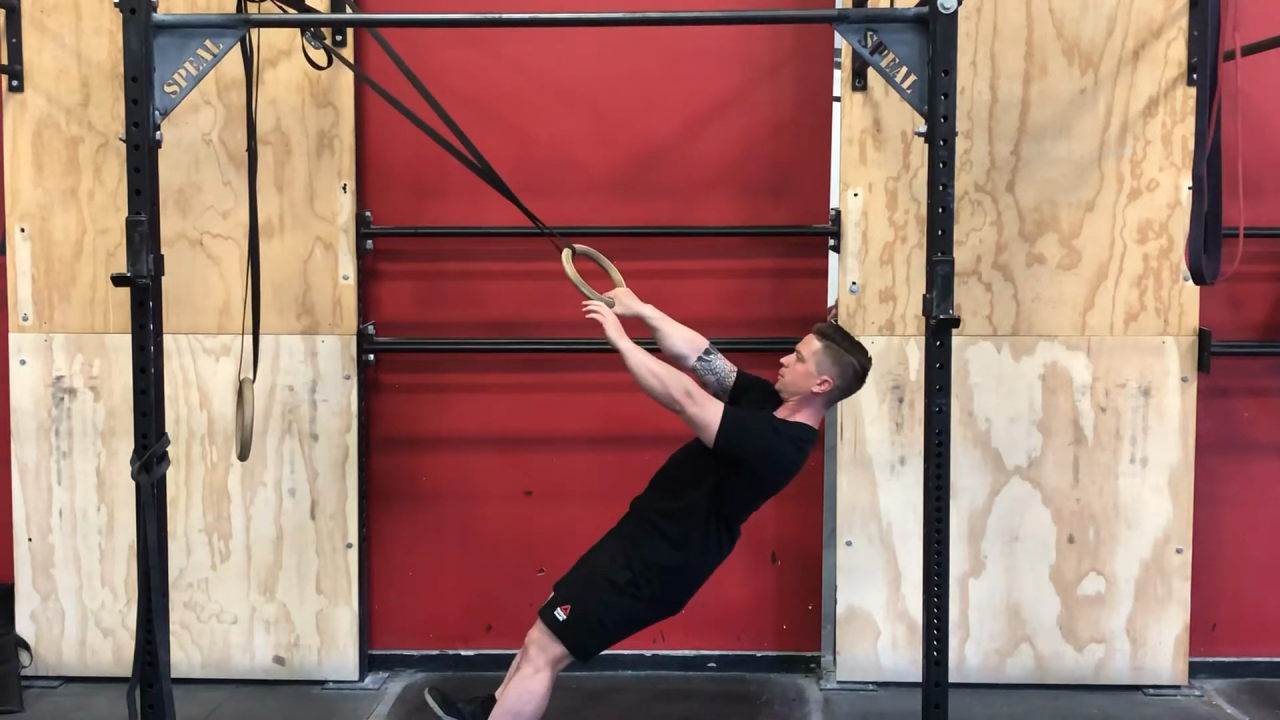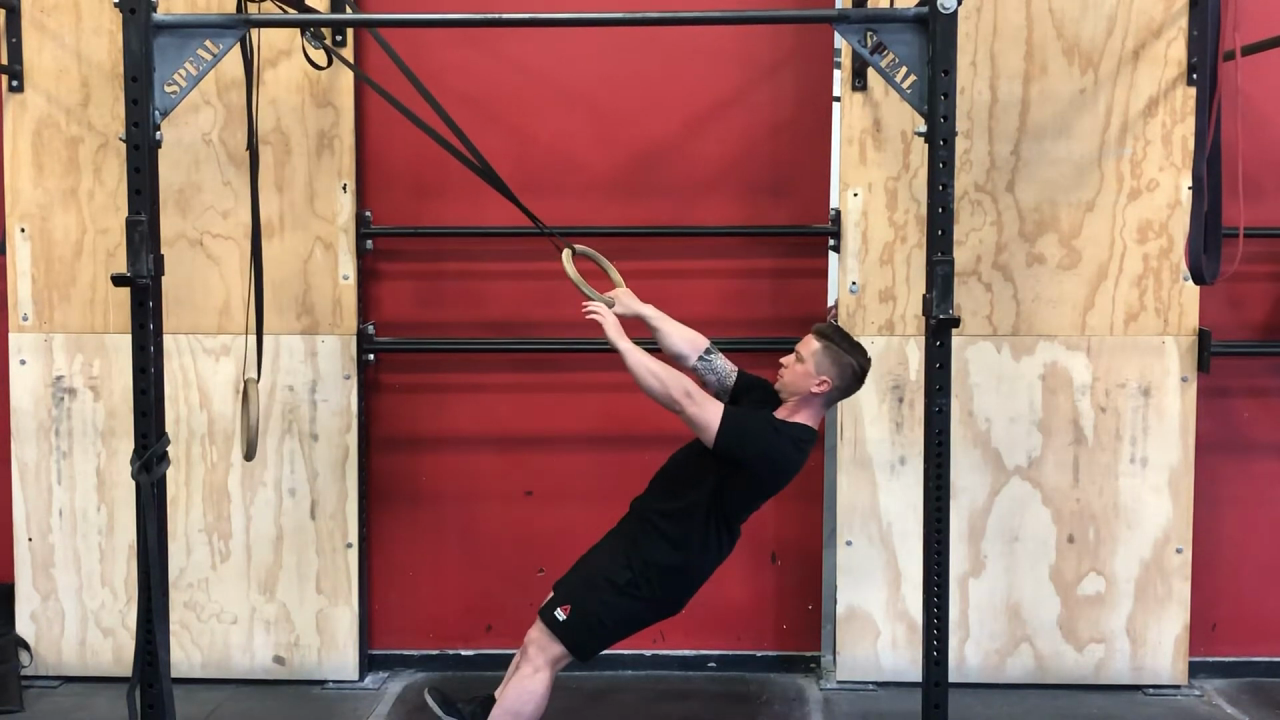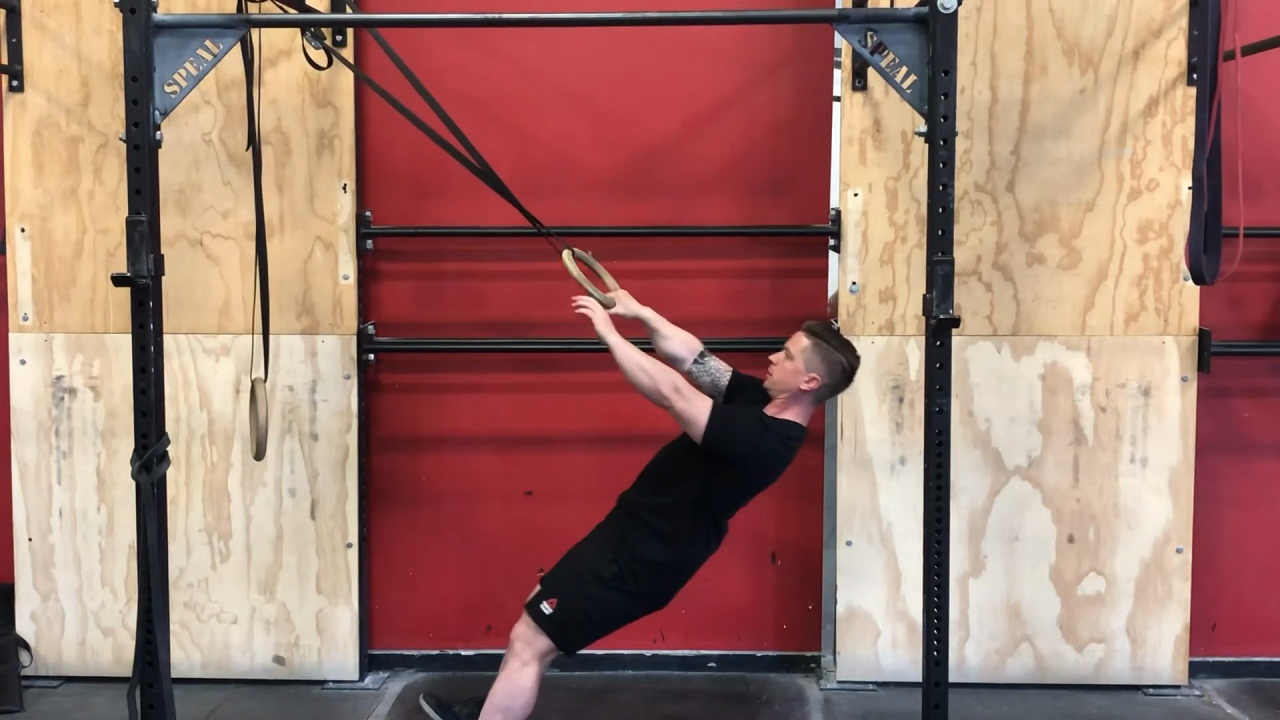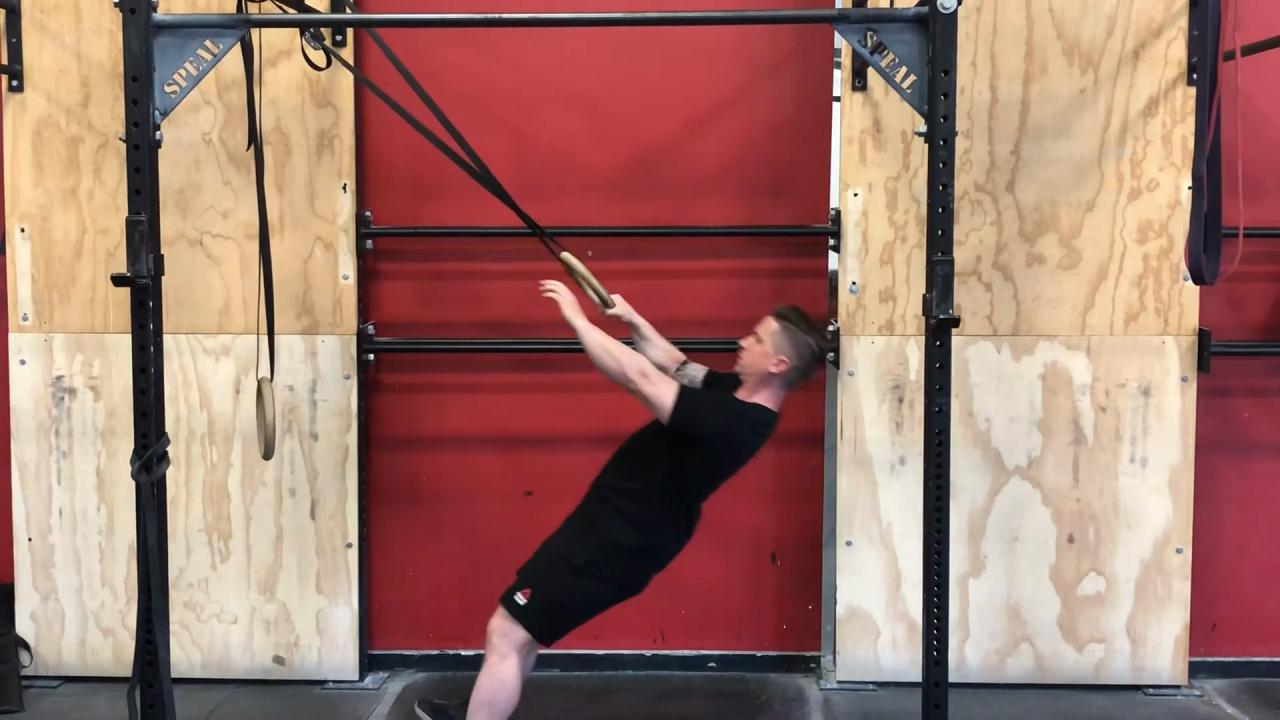
dt=0.2s
person 1, frame 1
left shoulder: (777, 444)
right shoulder: (768, 405)
left elbow: (684, 398)
right elbow: (698, 356)
left wrist: (620, 339)
right wrist: (640, 310)
left hip: (654, 564)
right hip: (645, 538)
left knee: (543, 650)
right knee: (550, 620)
person 1, frame 2
left shoulder: (776, 445)
right shoulder: (769, 404)
left elbow: (683, 398)
right elbow: (700, 356)
left wrist: (619, 339)
right wrist: (641, 311)
left hip: (654, 564)
right hip: (647, 539)
left knee: (543, 650)
right knee: (550, 618)
person 1, frame 3
left shoulder: (765, 440)
right shoulder: (761, 404)
left elbow: (673, 393)
right elbow: (694, 359)
left wrist: (610, 334)
right wrist: (640, 313)
left hip: (642, 556)
right hip: (636, 533)
left knee: (528, 643)
right knee: (537, 617)
person 1, frame 4
left shoulder: (733, 422)
right shoulder: (738, 397)
left elbow: (640, 378)
right elbow: (674, 367)
left wrist: (578, 319)
right wrist: (632, 320)
left hip: (612, 543)
right hip: (614, 526)
left knee: (506, 635)
right knee: (520, 623)
